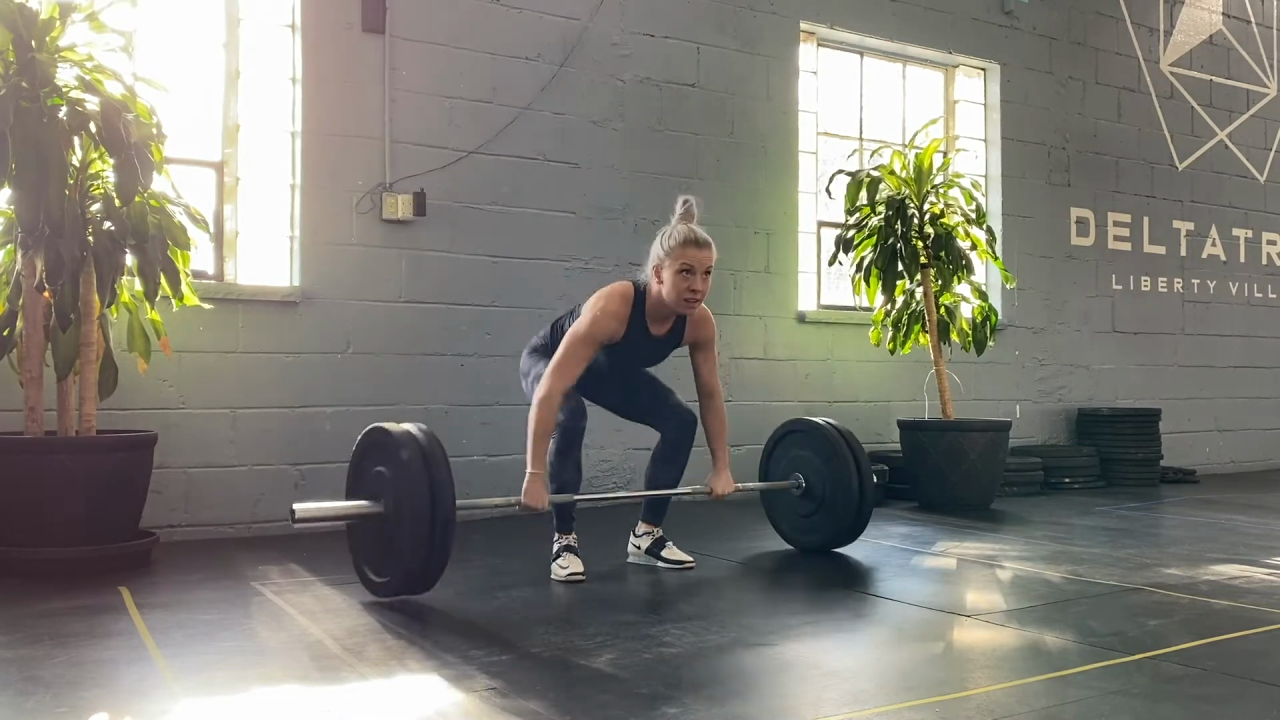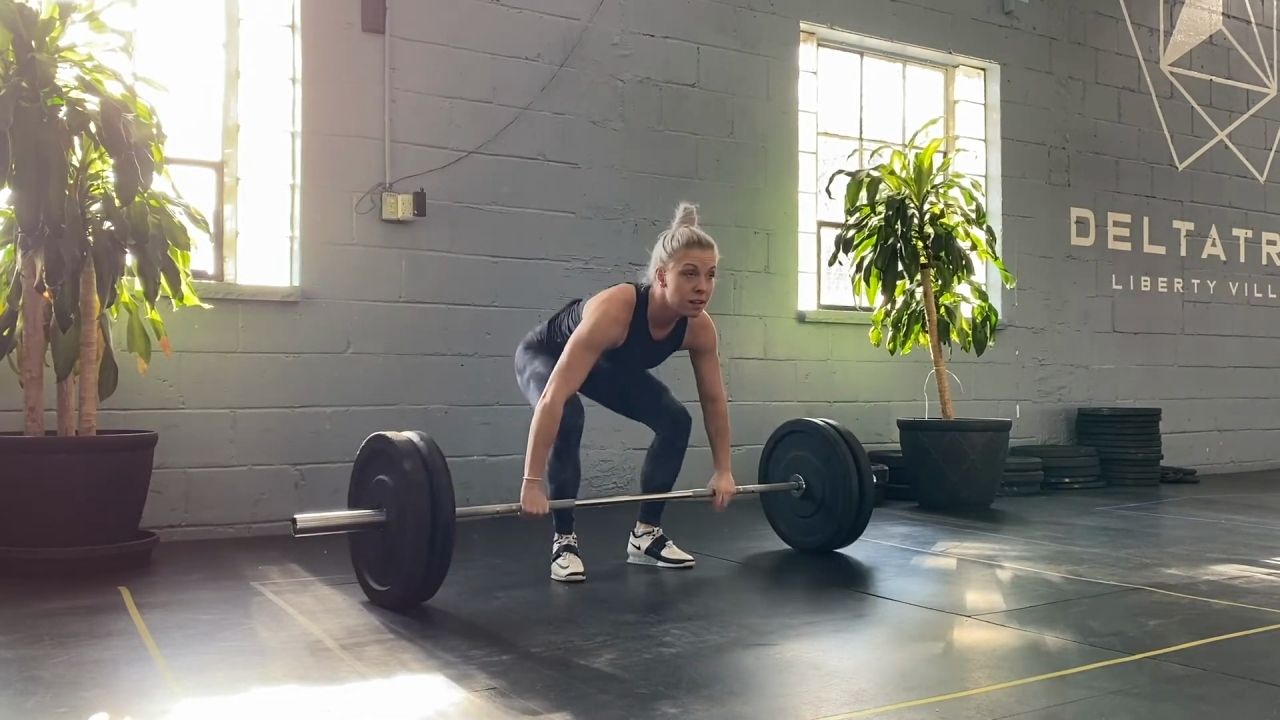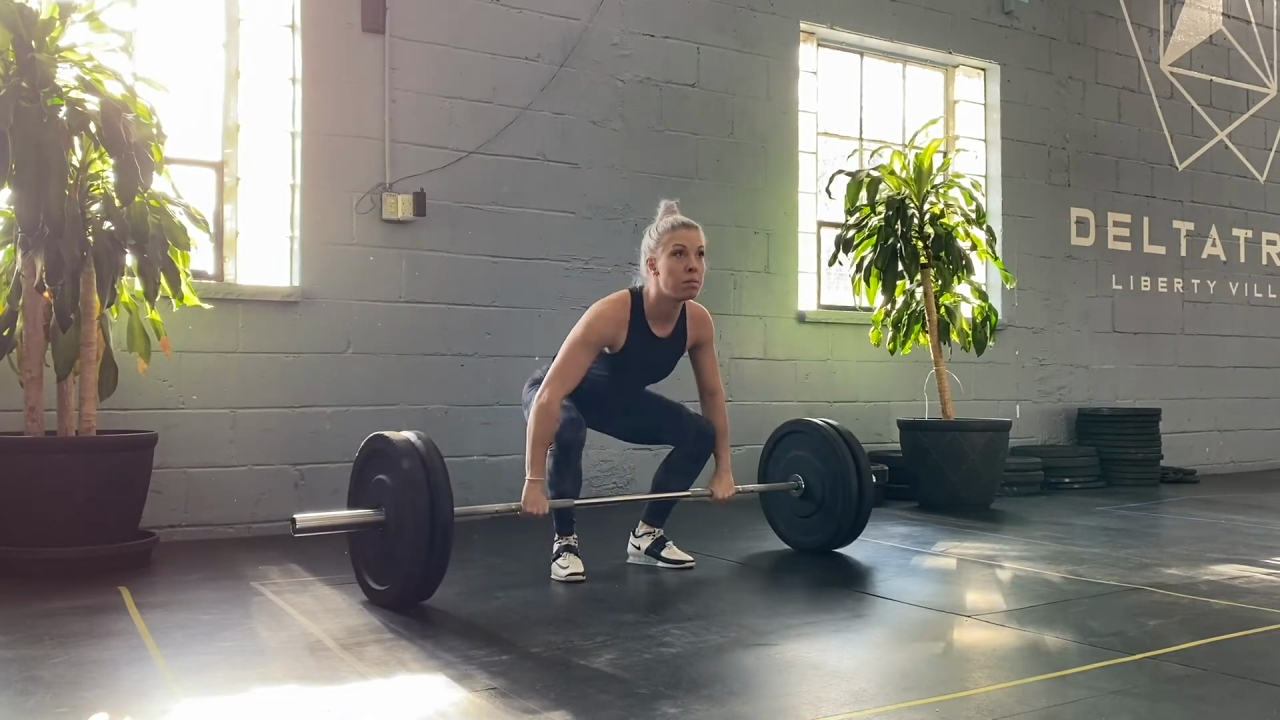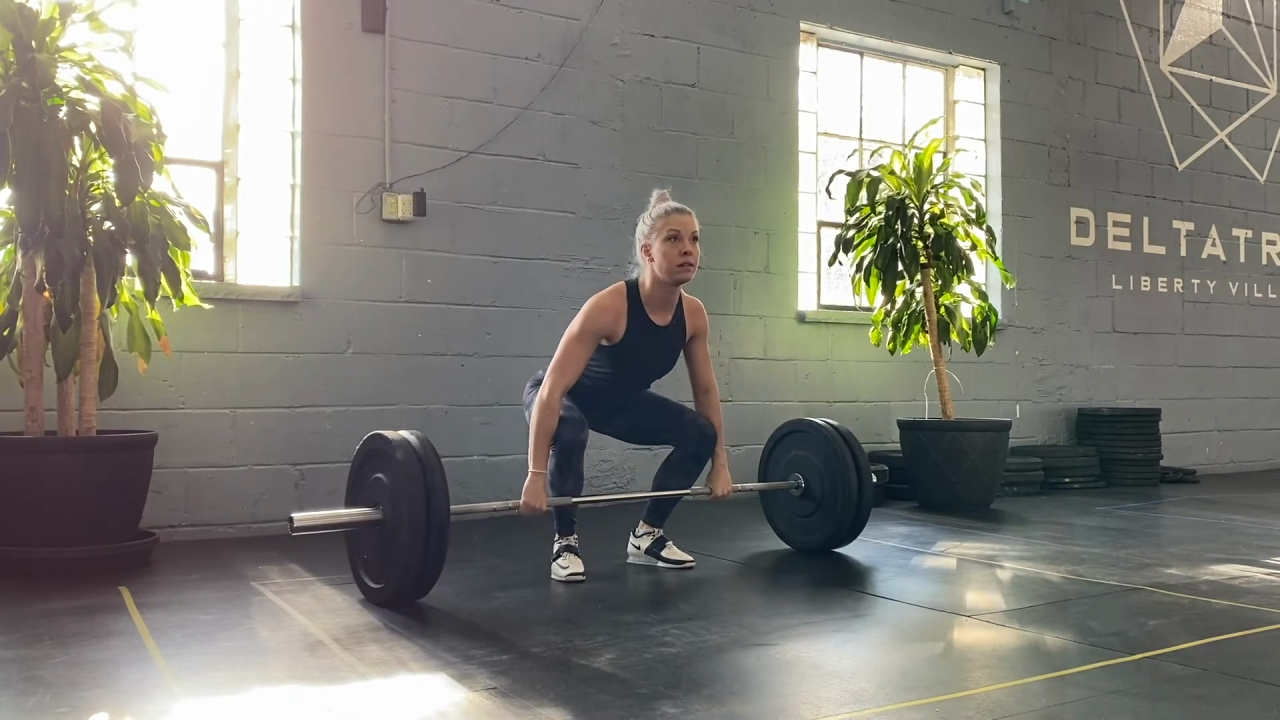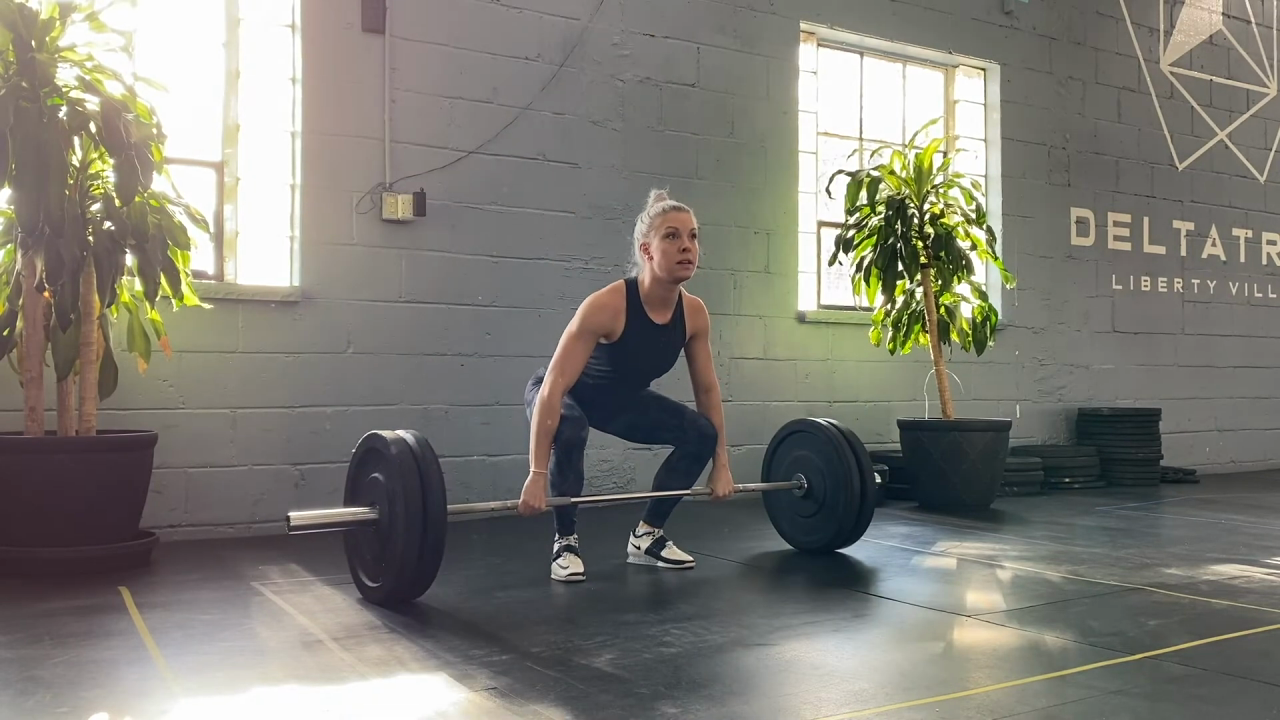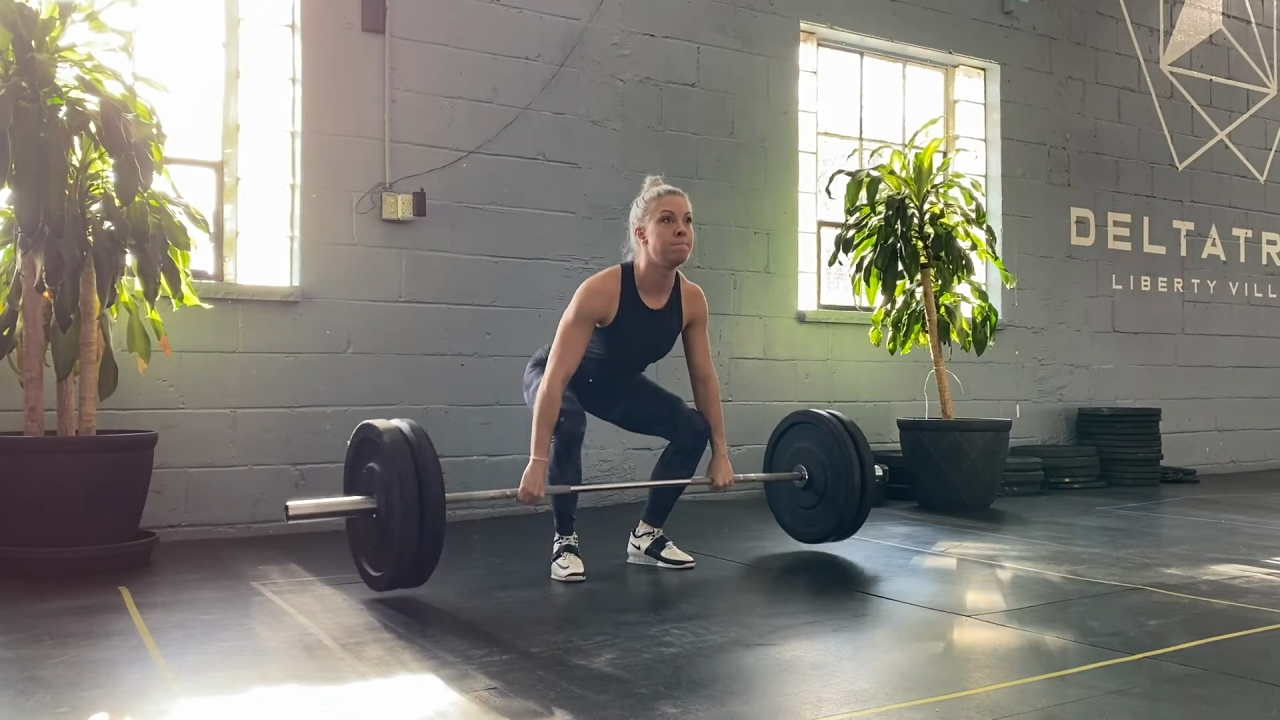
dt=0.4s
person 1, frame 1
left shoulder: (699, 322)
right shoulder: (611, 308)
left elbow: (710, 396)
right elbow: (548, 392)
left wrist: (721, 468)
right wrist: (535, 475)
left hip: (614, 368)
right hip: (550, 357)
left knee: (681, 421)
right knee: (570, 419)
left ankle: (647, 534)
right ankle: (564, 541)
person 1, frame 2
left shoulder: (699, 327)
right shoulder: (614, 311)
left elbow: (714, 400)
right elbow: (553, 398)
left wrist: (723, 470)
right wrist: (532, 482)
left hip: (610, 365)
right hip: (546, 355)
left knee: (676, 421)
right knee: (569, 418)
left ankle: (645, 534)
right ankle: (564, 540)
person 1, frame 3
left shoulder: (697, 321)
right shoulder: (610, 315)
left elbow: (712, 394)
right elbow: (549, 397)
left wrist: (723, 467)
right wrist: (534, 481)
left hip: (621, 398)
right hip: (562, 396)
left knee: (700, 434)
right knee: (567, 432)
left ankle: (647, 536)
right ankle: (564, 542)
person 1, frame 4
left shoulder: (693, 314)
right shoulder: (607, 307)
left elbow: (706, 390)
right elbow: (552, 390)
left wrist: (720, 463)
right wrist: (536, 475)
left hip: (622, 400)
right hip: (567, 397)
left knee: (700, 433)
right knee: (569, 434)
left ankle: (647, 536)
right ankle: (565, 542)
person 1, frame 5
left shoulder: (694, 313)
right shoulder: (606, 306)
left elbow: (708, 389)
right elbow: (552, 390)
left wrist: (721, 463)
right wrist: (537, 474)
left hip: (623, 397)
right hip: (568, 394)
left knee: (701, 433)
right knee: (569, 430)
left ankle: (647, 536)
right ankle: (565, 542)
person 1, frame 6
left shoulder: (691, 299)
right shoulder: (601, 290)
left elbow: (704, 377)
right elbow: (556, 378)
left wrist: (720, 454)
right wrist: (537, 464)
left hip: (618, 380)
right hip: (560, 376)
left knee: (692, 429)
right knee: (569, 427)
left ankle: (647, 536)
right ankle: (565, 542)
